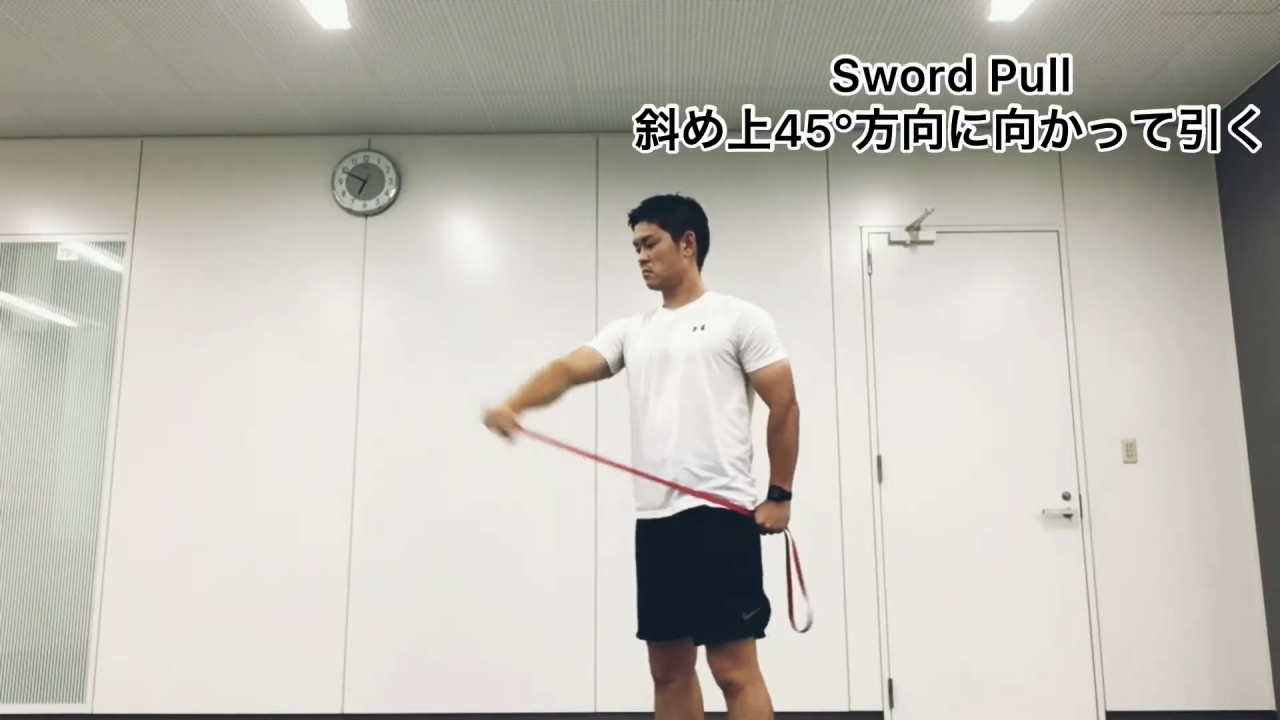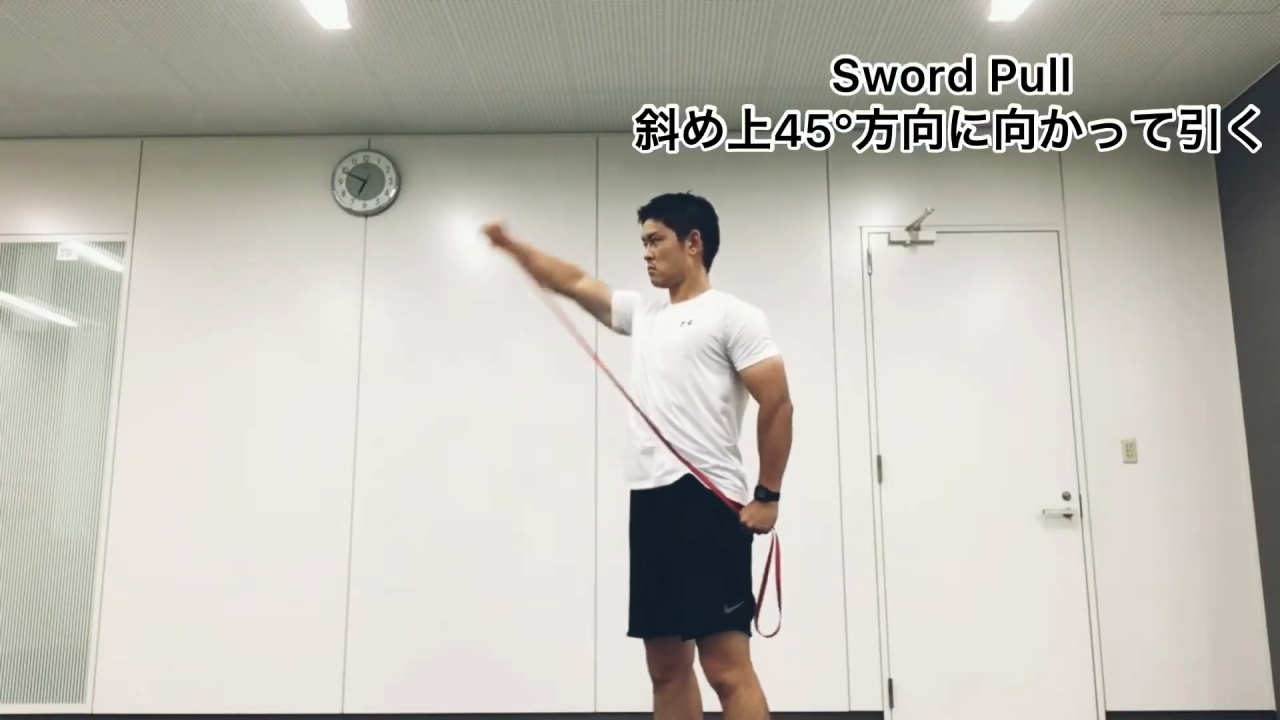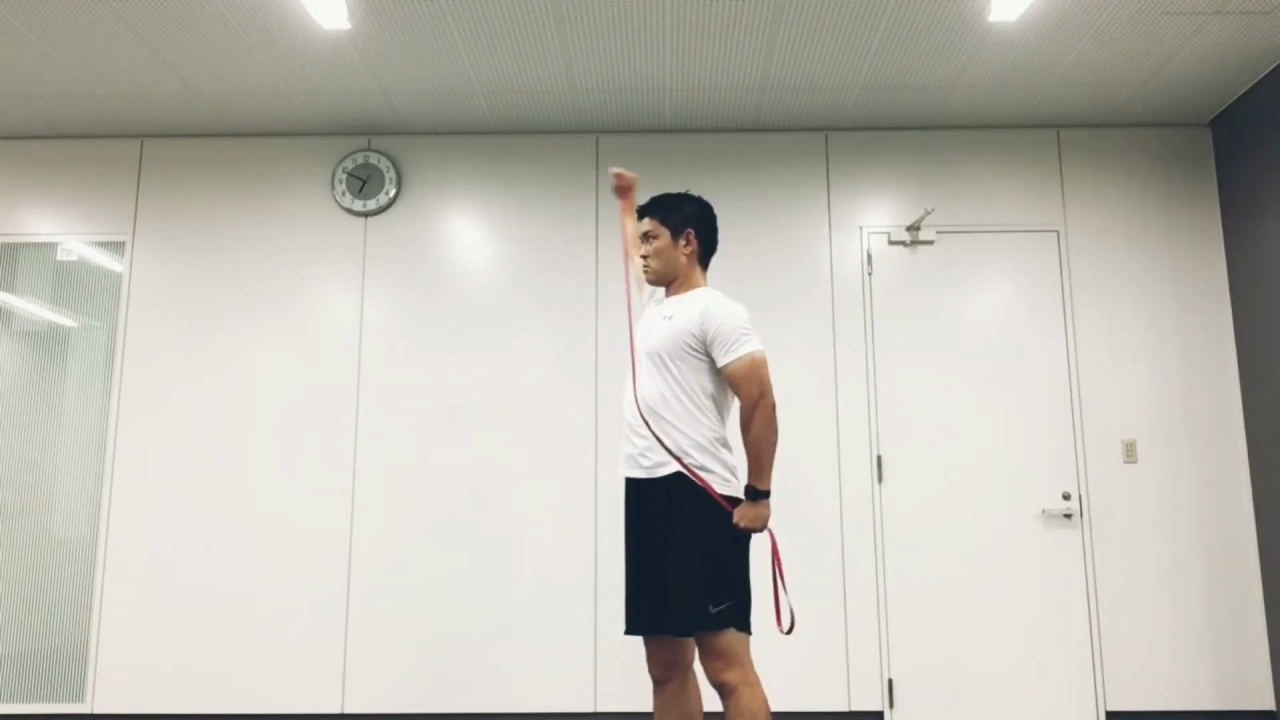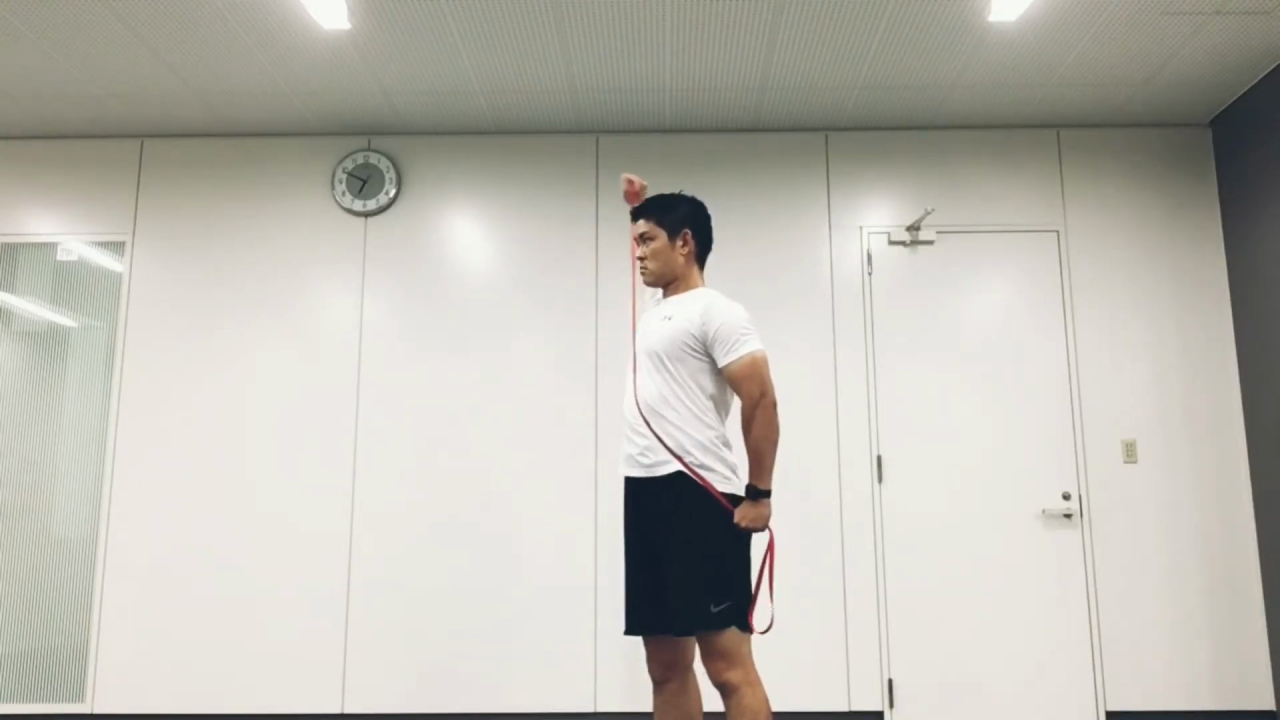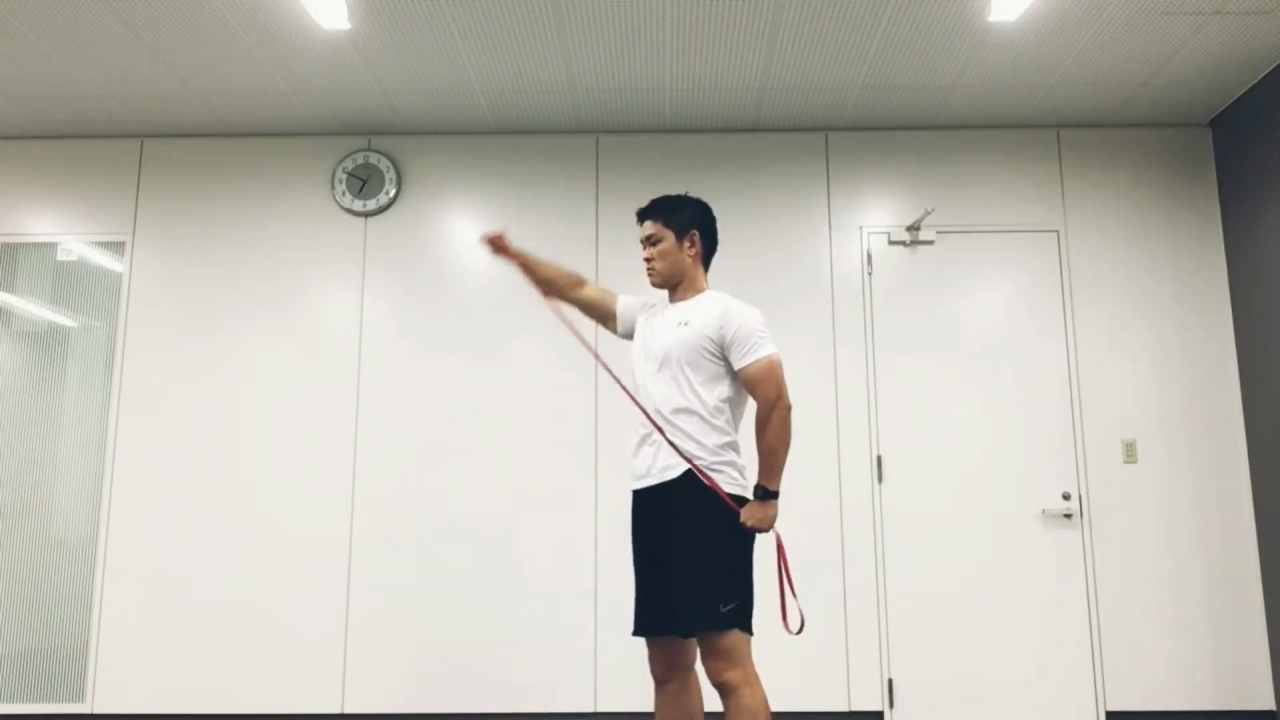
dt=0.4s
person 1, frame 1
left shoulder: (740, 319)
right shoulder: (632, 330)
left elbow: (785, 406)
right elbow: (568, 369)
left wrist: (779, 495)
right wrist: (514, 404)
left hip: (719, 514)
right hip: (655, 518)
left knee: (734, 668)
right knee: (669, 668)
person 1, frame 2
left shoulder: (732, 316)
right shoulder: (641, 314)
left elbow: (778, 405)
right elbow: (573, 282)
left wrist: (767, 495)
right wrist: (511, 245)
left hip: (707, 505)
right hip: (649, 502)
left knee: (727, 665)
right knee: (667, 664)
person 1, frame 3
left shoulder: (715, 312)
right shoulder: (657, 304)
left elbow: (760, 401)
right elbow: (633, 252)
left wrist: (757, 496)
right wrist: (626, 200)
left hip: (696, 498)
right hip: (645, 496)
left knee: (726, 664)
right knee: (667, 664)
person 1, frame 4
left shoulder: (714, 312)
right shoulder: (661, 308)
left elbow: (761, 401)
right elbow: (652, 257)
left wrist: (759, 494)
right wrist: (639, 205)
left hip: (698, 499)
right hip: (645, 497)
left knee: (727, 662)
right knee: (666, 663)
person 1, frame 5
left shoulder: (730, 316)
right shoulder: (646, 315)
left elbow: (776, 404)
right elbow: (575, 289)
left wrist: (767, 495)
right wrist: (514, 252)
left hip: (706, 502)
right hip: (652, 501)
left knee: (728, 663)
right knee: (669, 663)
